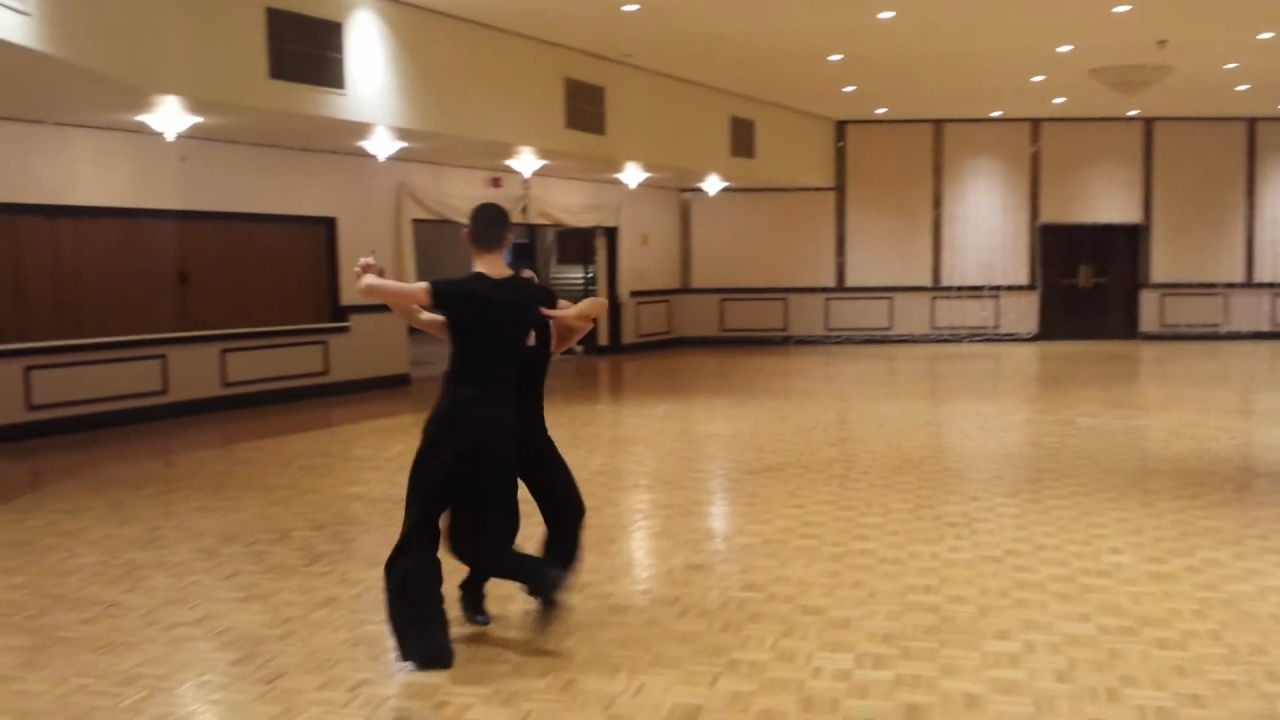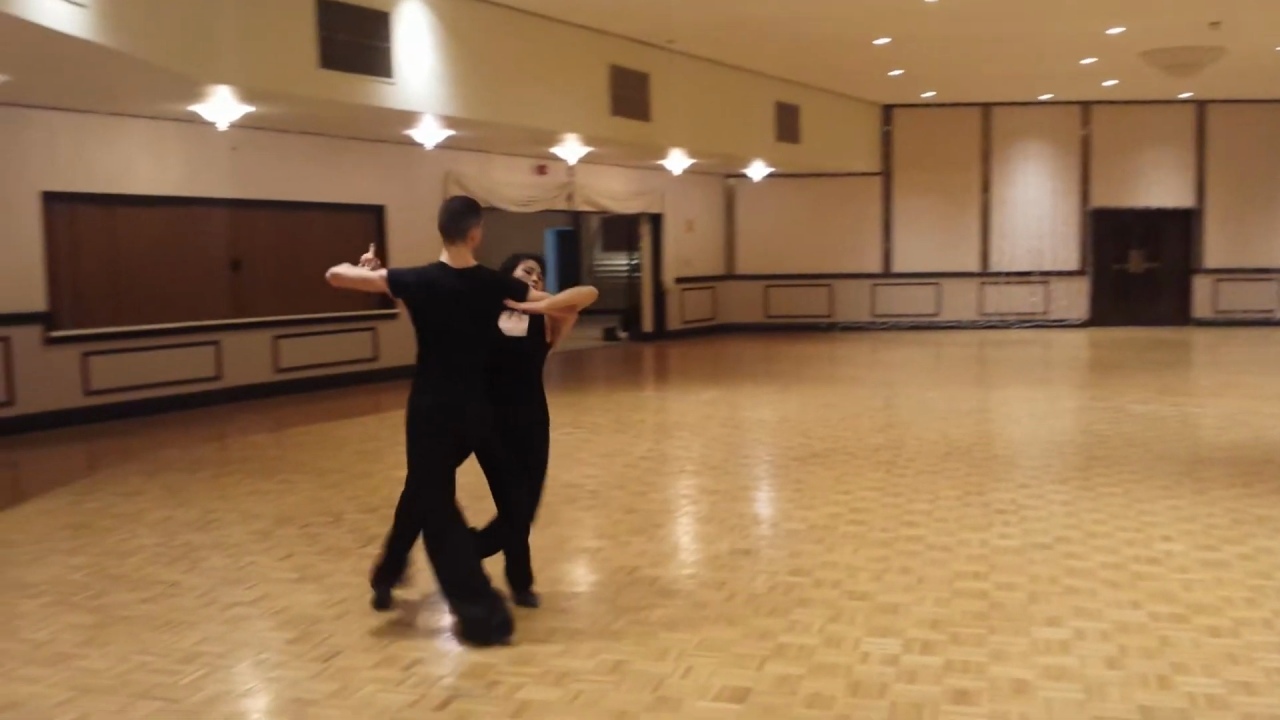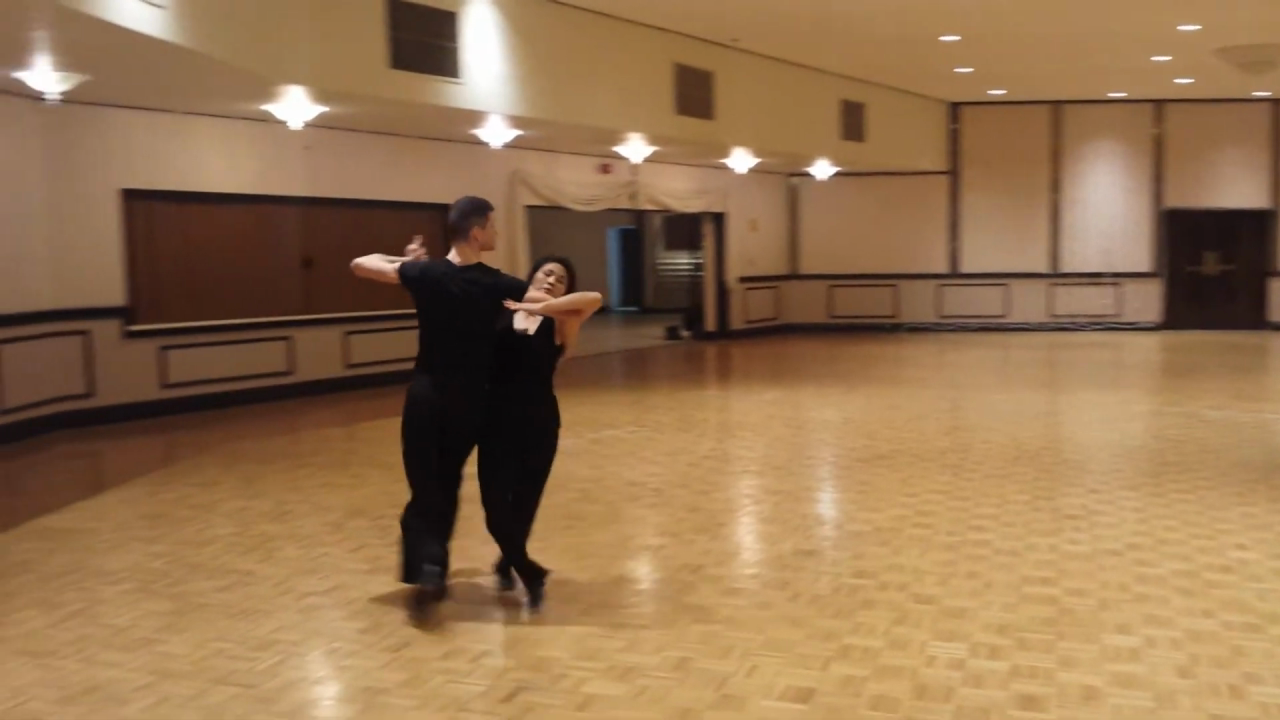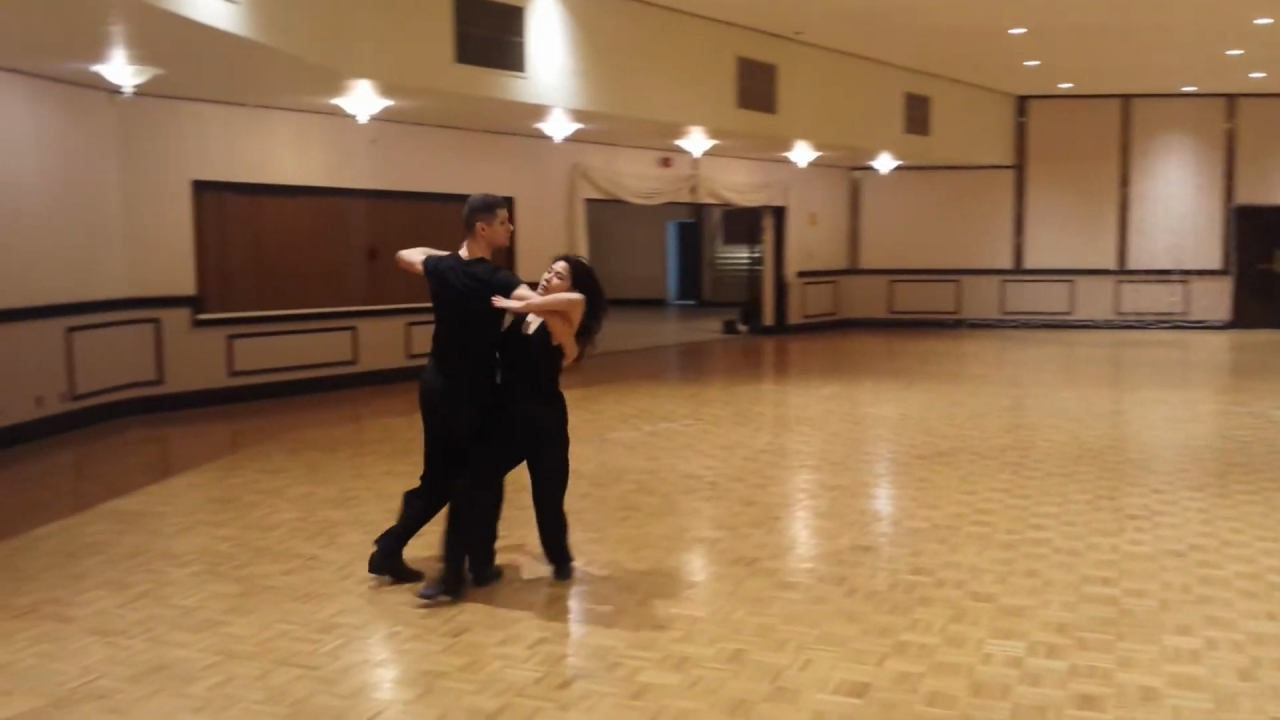
dt=0.2s
person 1, frame 1
left shoulder: (457, 290)
right shoulder: (526, 295)
left elbow: (369, 289)
left wrist: (372, 277)
right wrist: (540, 324)
left hip: (456, 419)
right hip: (501, 422)
left knee: (420, 528)
right knee: (484, 534)
left ankle: (427, 642)
right ankle: (544, 578)
person 1, frame 2
left shoulder: (418, 280)
right shoulder: (494, 284)
left elbow: (336, 276)
right elbow: (554, 305)
left wrist: (363, 265)
left hip: (430, 406)
right hip: (474, 407)
left knee: (436, 512)
right knee: (422, 494)
left ankle: (485, 616)
right ankle: (387, 578)
person 1, frame 3
left shoulder: (424, 275)
right shoulder: (495, 284)
left elbow: (360, 265)
left wrist: (406, 258)
left hip: (424, 394)
right hip: (468, 399)
left knee: (425, 490)
right knee: (444, 489)
left ankle: (427, 567)
right ankle: (427, 567)
person 1, frame 4
left shoulder: (440, 267)
right shoulder: (493, 277)
left elbow: (404, 255)
left hip: (437, 382)
right hip: (471, 390)
left knee: (440, 477)
right knee: (476, 479)
person 2, frame 1
left shoulder: (549, 332)
left elbow: (597, 307)
right elbow: (418, 318)
left wrist: (569, 315)
left hip: (534, 434)
left knee: (570, 510)
right knee: (504, 524)
right ankle: (471, 593)
person 2, frame 2
left shoulder: (547, 321)
left elbow: (589, 294)
left hip: (532, 423)
right hip: (491, 423)
left knee: (525, 508)
right ankle: (520, 581)
person 2, frame 3
left shoulder: (569, 319)
right shoulder: (501, 314)
left elbow: (592, 301)
left wrist: (544, 307)
left hip: (540, 422)
right hip: (497, 419)
left knee: (522, 505)
right knee: (497, 505)
left ankle: (509, 565)
right ankle: (527, 571)
person 2, frame 4
left shoulder: (562, 323)
right shoulder: (526, 315)
left elbow: (577, 301)
left wrist: (518, 305)
left hip: (544, 421)
right hip: (507, 418)
left knee: (548, 499)
left ankle: (560, 557)
